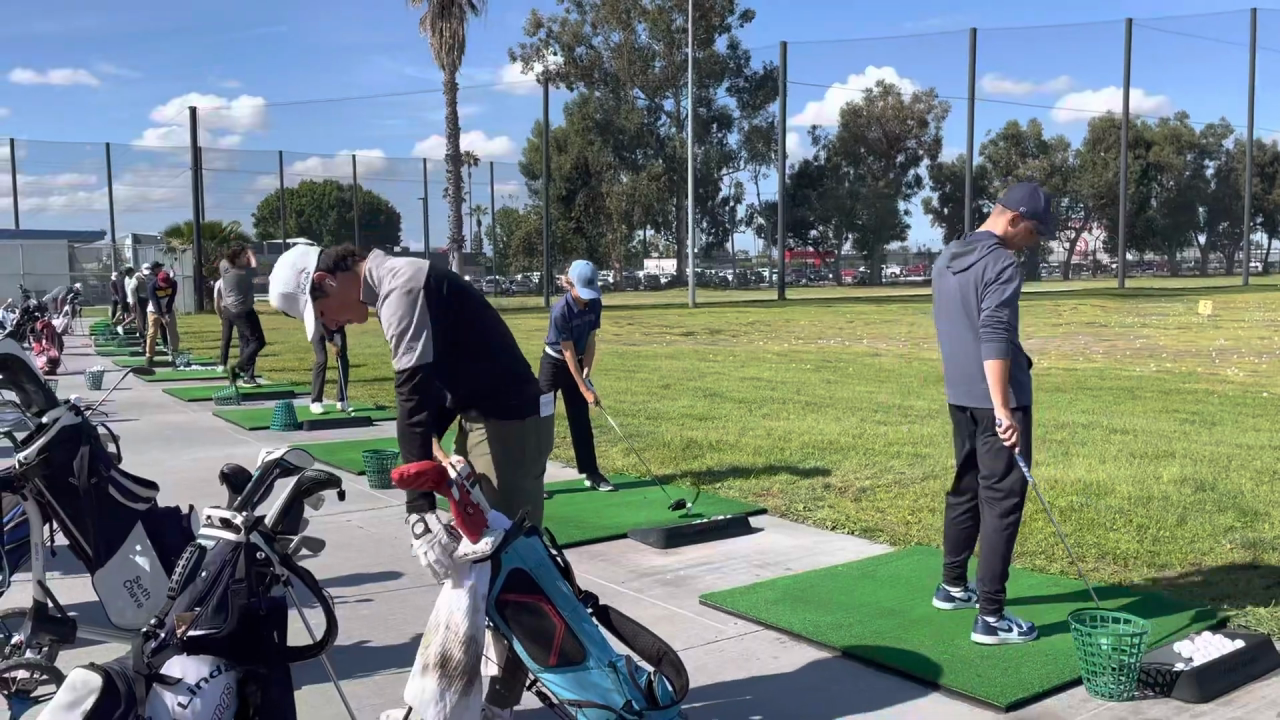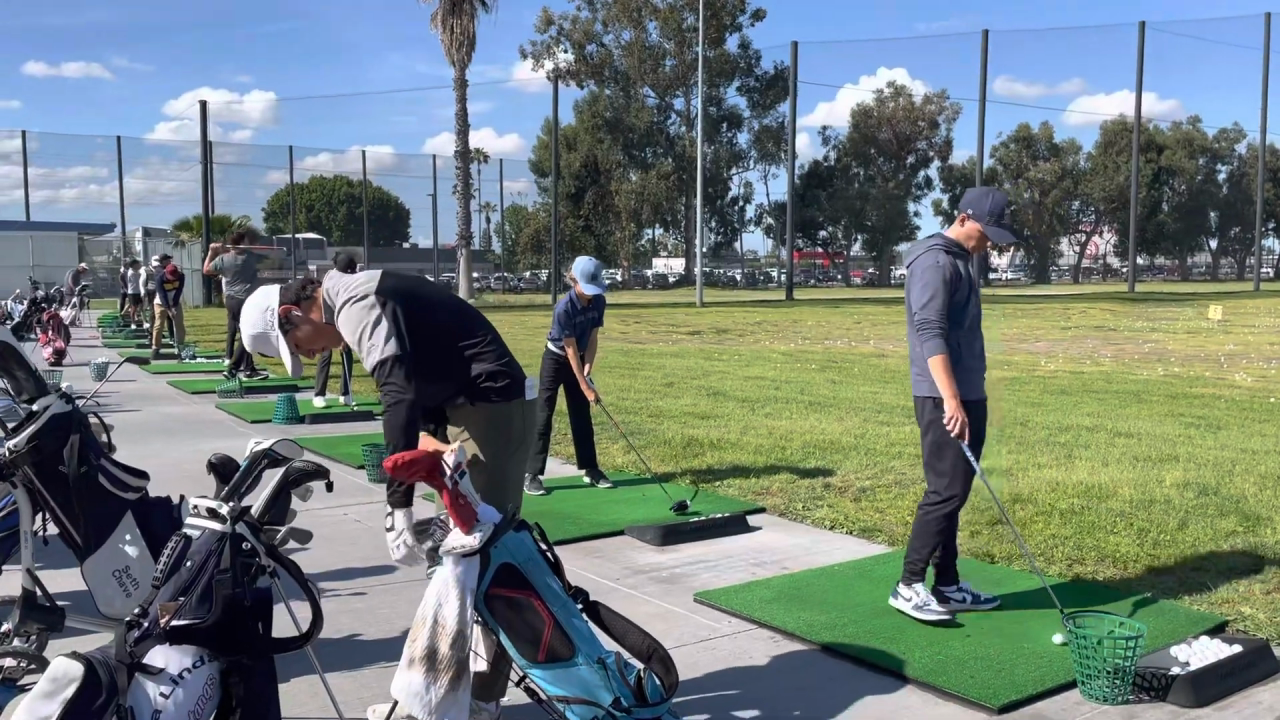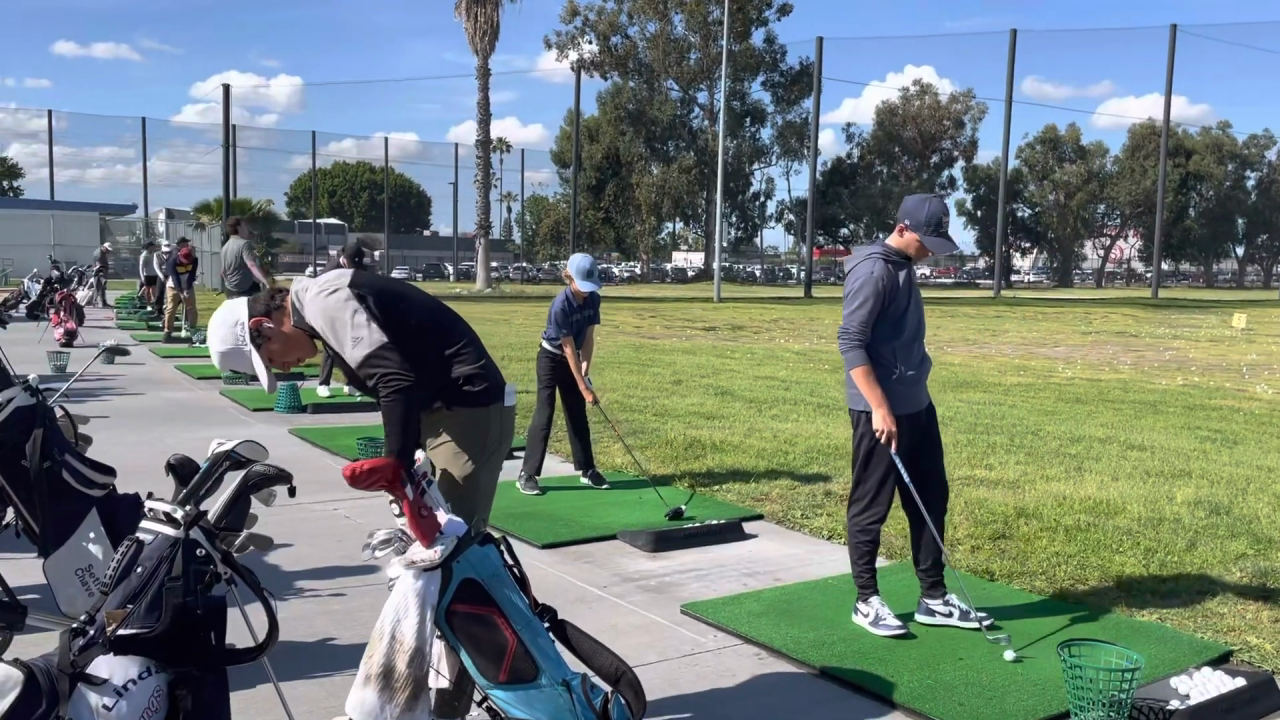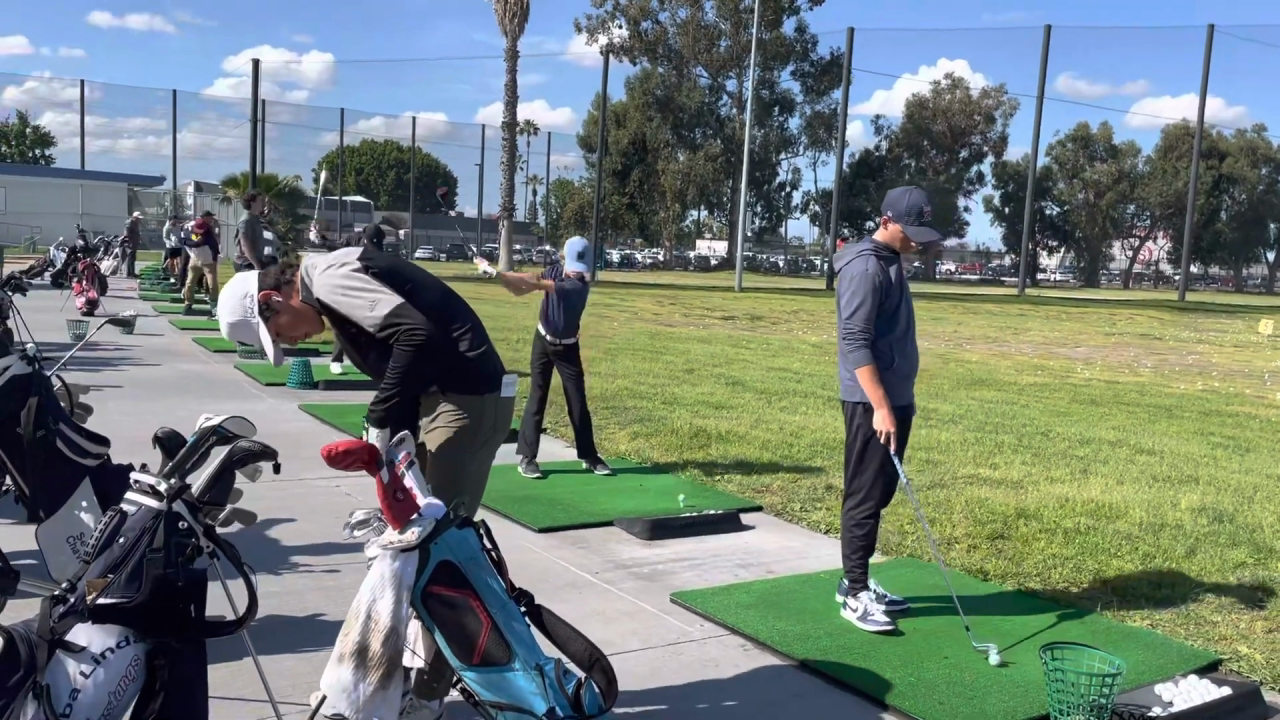
dt=0.7s
person 1, frame 1
left shoulder: (399, 290)
right shoulder: (393, 282)
left elbow: (413, 403)
left wrist: (419, 512)
right wrist: (432, 437)
left hip: (510, 421)
right hip: (483, 419)
person 1, frame 2
left shoulder: (354, 303)
right shoulder: (359, 297)
left elbow: (398, 397)
left wrist: (399, 506)
right wrist: (428, 432)
left hip: (492, 407)
right hip: (474, 405)
person 1, frame 3
left shoulder: (324, 300)
right shoulder: (324, 305)
left elbow: (396, 383)
right elbow: (404, 379)
right wrist: (406, 475)
left hip: (469, 411)
right hip: (444, 411)
person 1, frame 4
left shoulder: (329, 277)
right shoulder: (332, 288)
left elbow: (416, 335)
left wrist: (379, 424)
right wrist: (397, 438)
left hip: (467, 396)
right hip: (440, 395)
person 2, frame 1
left shoulder: (947, 260)
right shoulder: (1001, 264)
right elbow: (994, 339)
right wrist: (1002, 408)
left hip: (960, 398)
right hip: (998, 402)
left knee: (966, 492)
right knee: (1003, 505)
left ankle: (953, 585)
right ankle: (991, 616)
person 2, frame 2
left shoulder: (960, 260)
right shoulder: (935, 262)
right elbow: (930, 335)
right wrist: (950, 400)
left hip: (966, 393)
right hip: (943, 397)
left knee: (950, 489)
right knee: (948, 489)
left ankle: (947, 584)
right ankle: (909, 585)
person 2, frame 3
left shoulder: (903, 267)
right shoulder: (871, 272)
right elbow: (850, 344)
right wrist: (880, 408)
left hip: (916, 403)
right hip: (879, 410)
left knee: (931, 497)
right knee: (871, 505)
left ankle: (935, 598)
right ankle: (867, 601)
person 2, frame 4
left shoulder: (891, 261)
right shoulder: (864, 269)
right elbow: (855, 343)
right wrist: (880, 407)
left hip: (896, 396)
right hip: (871, 401)
left knee: (878, 495)
right knee: (864, 497)
left ankle: (856, 579)
right ankle: (855, 593)
person 3, frame 1
left shoulder: (594, 304)
right shoulder: (560, 311)
left elbow: (590, 342)
right elbow: (568, 352)
left wrist: (586, 376)
right wrist: (584, 388)
left hip: (576, 363)
right hip: (554, 363)
left knee: (581, 419)
left ankle: (591, 473)
person 3, frame 2
left shoulder: (598, 302)
right shoulder: (564, 308)
left elbow: (592, 339)
right elbow: (570, 349)
left wrist: (587, 372)
right wrist: (585, 386)
left hip: (578, 360)
right hip: (556, 360)
left knee: (582, 416)
right knee: (544, 415)
left ankle: (590, 469)
right ankle: (531, 474)
person 3, frame 3
left shoulder: (593, 300)
right shoulder: (560, 306)
left elbow: (588, 338)
right elbow: (568, 348)
left wrist: (585, 374)
right wrist: (583, 387)
left hip: (571, 359)
right hip: (550, 359)
left knee: (578, 416)
right knee: (544, 415)
left ankle: (587, 470)
right ankle: (527, 475)
person 3, frame 4
left shoulder: (579, 287)
right shoulder: (552, 272)
left elbow: (535, 283)
right elbow: (521, 289)
left wrist: (497, 272)
right wrist: (498, 274)
left hip: (567, 348)
right hip: (543, 342)
left knee: (578, 403)
right knee: (537, 399)
left ankle: (589, 456)
right ankle: (527, 457)
